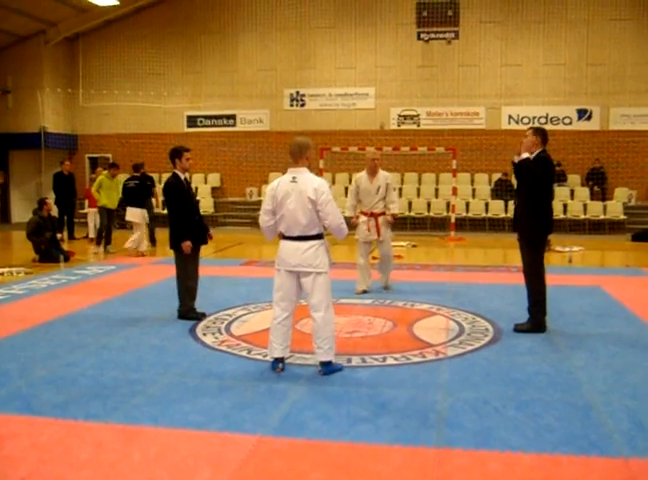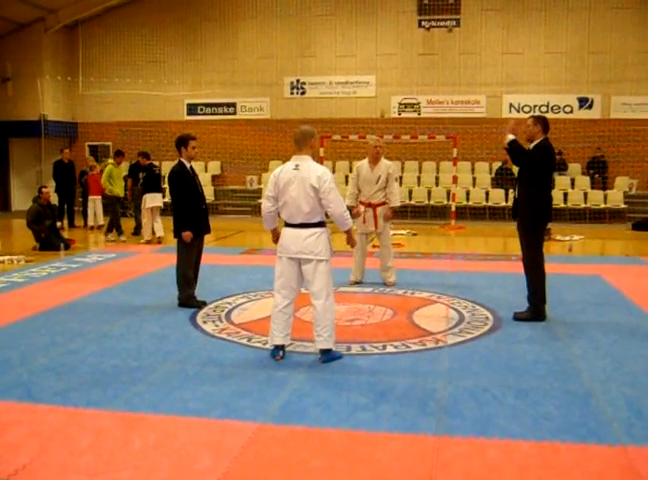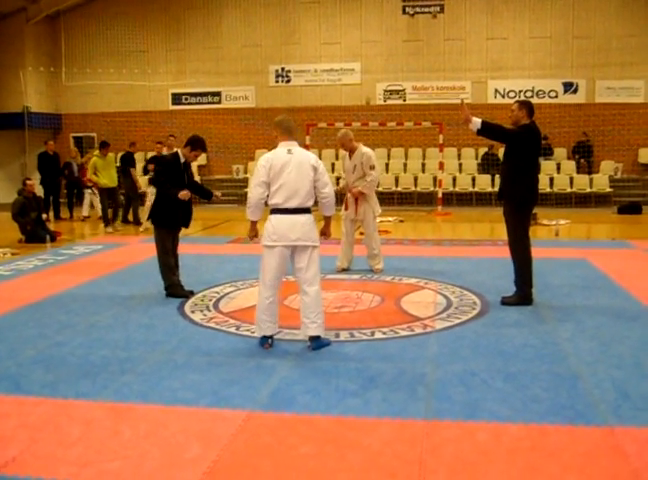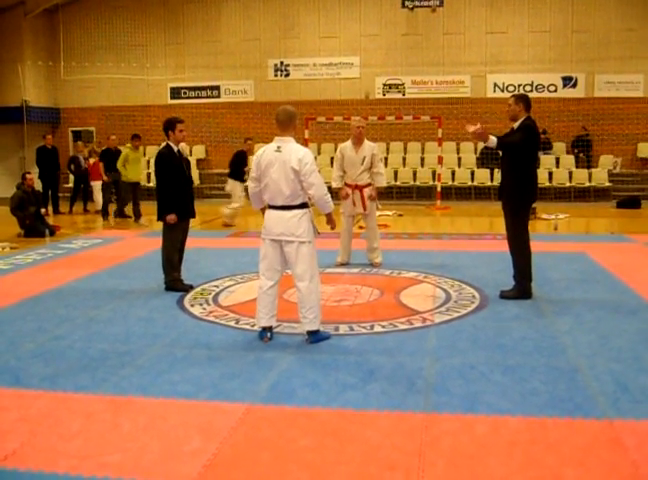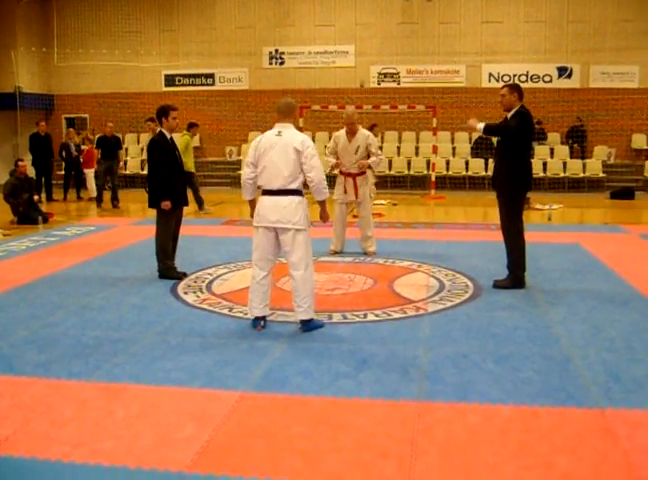
dt=1s
person 1, frame 1
left shoulder: (275, 186)
right shoulder: (318, 184)
left elbow: (266, 222)
right elbow: (333, 220)
right wrist: (343, 234)
left hip: (287, 251)
right hip: (313, 251)
left knee: (282, 306)
right knee: (321, 308)
left ankle: (277, 358)
right ankle: (325, 361)
person 1, frame 2
left shoulder: (279, 172)
right shoulder: (321, 172)
left elbow: (268, 208)
right elbow: (336, 207)
left wrist: (273, 231)
right wrist: (349, 233)
left hip: (288, 237)
right hip: (314, 238)
left knee: (283, 294)
right knee: (321, 295)
left ankle: (278, 346)
right ankle: (325, 348)
person 1, frame 3
left shoulder: (268, 159)
right shoulder: (312, 159)
left elbow: (256, 196)
right elbow: (327, 194)
left wrist: (253, 225)
right wrist: (327, 224)
left hip: (277, 224)
right hip: (304, 224)
left knee: (269, 282)
right knee: (310, 282)
left ankle: (266, 335)
right ankle: (315, 335)
person 1, frame 4
left shoulder: (262, 154)
right shoulder: (302, 154)
left elbow: (254, 189)
right elbow: (317, 190)
right wrist: (329, 215)
left hip: (272, 220)
right hip: (297, 220)
left knee: (268, 275)
right knee: (306, 277)
left ankle: (265, 327)
right ankle: (312, 329)
person 1, frame 5
left shoulder: (260, 140)
right shoulder: (301, 140)
left elbow: (248, 176)
right elbow: (316, 177)
left wrist: (252, 205)
right wrist: (323, 207)
left hip: (266, 205)
right hip: (292, 206)
left knee: (261, 264)
right knee: (300, 265)
left ankle: (258, 316)
right ankle: (306, 318)
person 2, frame 1
left shoulder: (543, 160)
right shoulder: (535, 160)
left elbow: (530, 177)
right elbow: (522, 176)
left wrist: (524, 155)
right wrist: (520, 157)
left hip: (535, 224)
right hip: (530, 223)
left knee: (534, 272)
right knee: (532, 272)
left ankle: (537, 320)
right ankle: (536, 318)
person 2, frame 2
left shoulder: (544, 148)
right shoulder: (538, 148)
left elbow: (523, 161)
right elbow: (521, 161)
left wrist: (511, 137)
right wrist: (511, 141)
left hip: (534, 212)
right hip: (530, 210)
left knee: (533, 260)
right knee: (532, 260)
left ankle: (537, 309)
right ankle: (536, 307)
person 2, frame 3
left shoulder: (528, 132)
right shoulder: (524, 132)
left elbow: (503, 134)
right elbow: (504, 135)
left wrist: (473, 121)
right wrist: (473, 122)
left hip: (520, 196)
right hip: (518, 194)
left knee: (519, 244)
right knee: (519, 243)
left ankle: (524, 293)
right ankle: (523, 291)
person 2, frame 4
left shoulder: (528, 128)
right shoulder: (519, 128)
left elbow: (514, 145)
right elbow: (505, 142)
left wrist: (487, 139)
right wrist: (480, 134)
left hip: (519, 192)
right hip: (515, 191)
left knee: (518, 239)
right knee: (517, 238)
left ankle: (523, 287)
right ankle: (522, 285)
person 2, frame 5
left shoulder: (522, 116)
right shoulder: (513, 117)
left elbow: (505, 130)
right elbow: (501, 130)
left wrist: (479, 126)
right wrist: (479, 125)
left hip: (514, 181)
right hip: (509, 180)
left knee: (512, 229)
right knee: (511, 228)
left ankle: (516, 277)
right ankle: (516, 274)
person 3, frame 1
left shoulder: (185, 181)
right shoulder: (172, 184)
right elbow: (176, 214)
left wrist: (205, 229)
right wrist: (183, 238)
left hip: (193, 234)
right hip: (184, 237)
left knee: (192, 274)
right knee: (186, 275)
left ankle: (189, 307)
right ankle: (185, 310)
person 3, frame 2
left shoulder: (190, 170)
right shoulder: (177, 172)
right elbow: (179, 203)
left wrist: (202, 224)
right wrist: (184, 228)
left hip: (197, 225)
right hip: (188, 227)
left knee: (194, 263)
right knee: (186, 263)
left ankle: (189, 295)
right ankle: (185, 298)
person 3, frame 3
left shoulder: (185, 164)
right shoulder: (167, 161)
left elbow: (192, 184)
right elbow: (161, 185)
left wrist: (210, 194)
right wrist: (177, 194)
left hip: (176, 215)
right hip: (163, 214)
left knee: (172, 251)
right knee: (166, 252)
left ankle: (175, 285)
right ankle: (172, 286)
person 3, frame 4
left shoulder: (179, 154)
right shoulder: (164, 155)
right elbow: (163, 186)
left wrist: (187, 207)
right wrist: (169, 211)
left hip: (183, 208)
right hip: (173, 210)
left knee: (179, 246)
right knee: (171, 246)
left ankle: (176, 279)
right ankle: (171, 281)
person 3, frame 5
left shoulder: (169, 140)
right shoulder: (157, 142)
right elbow: (157, 172)
left wrist: (181, 194)
right wrist: (163, 198)
left hip: (175, 196)
right hip: (166, 197)
left knee: (173, 233)
right knee: (165, 233)
left ankle: (170, 266)
right ankle: (165, 268)
person 4, frame 1
left shoulder: (386, 177)
right shoulder: (358, 178)
left elbow: (391, 197)
right elbow: (352, 198)
left wrist: (391, 214)
right wrist: (352, 216)
left hip: (381, 219)
right hip: (364, 219)
left knee: (386, 253)
right knee: (363, 254)
left ankle: (385, 280)
right ankle: (362, 285)
person 4, frame 2
left shoulder: (388, 166)
right shoulder: (359, 166)
left elbow: (392, 189)
right elbow: (353, 188)
left wrist: (390, 208)
right wrist: (353, 206)
left hip: (381, 210)
right hip: (363, 210)
left knee: (385, 245)
right knee: (360, 245)
left ankle: (388, 277)
right ankle: (356, 276)
person 4, frame 3
left shoulder: (366, 153)
right shoulder: (346, 155)
left elbow: (373, 177)
left wrist: (360, 191)
right wrist: (344, 186)
left hip: (365, 199)
right hip: (350, 198)
left knee: (371, 232)
right knee: (346, 232)
left ankle: (376, 263)
right ankle: (343, 263)
person 4, frame 4
left shoulder: (372, 147)
right shoulder: (343, 148)
left elbow: (378, 170)
right elbow: (337, 170)
left wrist: (375, 189)
right wrist: (340, 189)
left hip: (366, 191)
right hip: (349, 191)
left knee: (371, 226)
right knee: (346, 226)
left ankle: (375, 257)
right ankle: (343, 257)
person 4, frame 5
left shoulder: (367, 136)
right shoulder: (337, 136)
left elbow: (378, 156)
right elbow: (329, 153)
left wrist: (368, 163)
right wrist: (334, 162)
left hip: (360, 179)
right hip: (343, 179)
left knee: (365, 214)
right knee: (339, 214)
left ankle: (369, 246)
right ankle: (337, 246)
